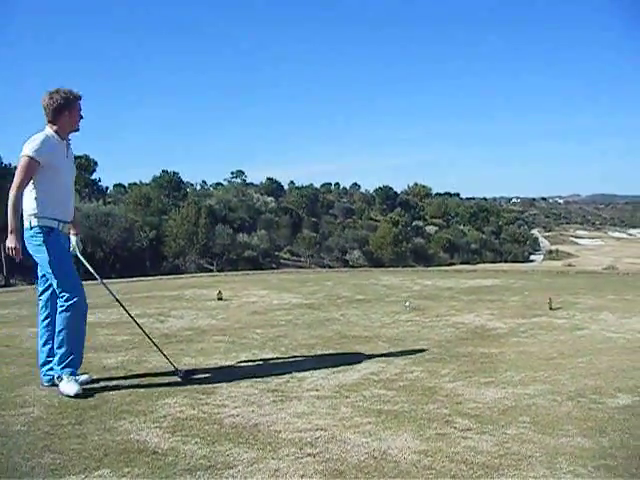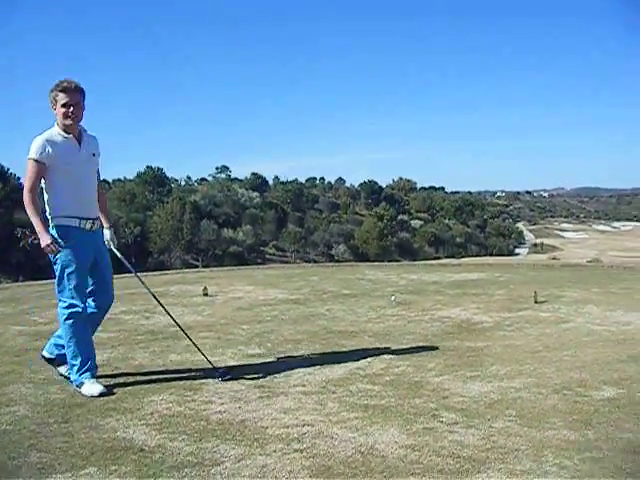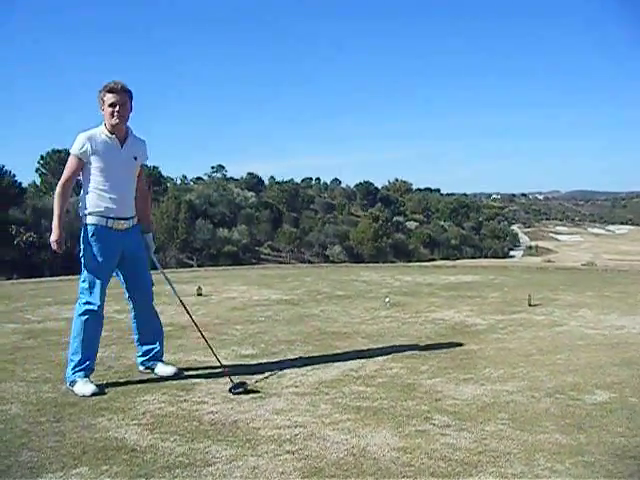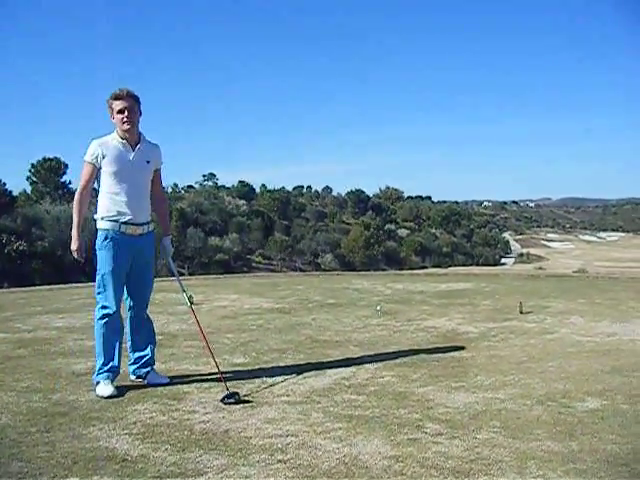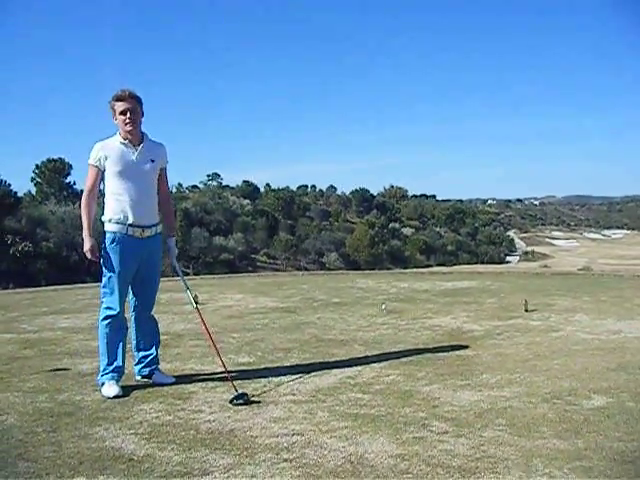
dt=0.5s
person 1, frame 1
left shoulder: (66, 147)
right shoulder: (39, 144)
right elbow: (16, 189)
left wrist: (73, 231)
right wrist: (12, 233)
left hip: (59, 235)
right hip: (43, 233)
left knee: (53, 303)
right knee: (72, 299)
left ankle: (55, 369)
right ankle: (65, 368)
person 1, frame 2
left shoulder: (92, 142)
right shoulder: (44, 144)
right elbow: (29, 192)
left wrist: (107, 226)
right wrist: (43, 232)
left hip: (93, 232)
right hip: (66, 234)
left knee: (102, 298)
right knee: (73, 305)
left ankle: (57, 350)
right ankle: (82, 374)
person 1, frame 3
left shoulder: (139, 145)
right shoulder: (87, 140)
right elbow: (65, 184)
left wrist: (148, 231)
right wrist: (57, 225)
left hip: (130, 231)
right hip: (99, 230)
left knee: (143, 298)
right knee: (91, 303)
left ankle: (150, 358)
right ankle: (78, 373)
person 1, frame 4
left shoulder: (153, 150)
right shoulder: (100, 147)
right elbow: (83, 191)
left wrist: (166, 235)
right wrist: (75, 234)
left hip: (144, 236)
right hip: (112, 235)
left knee: (139, 306)
right knee: (109, 307)
left ankle: (142, 367)
right ankle: (104, 375)
person 1, frame 5
left shoulder: (158, 150)
right shoulder: (103, 150)
right elbow: (89, 194)
left wrist: (171, 236)
right wrist: (87, 235)
left hip: (152, 237)
right hip: (119, 236)
left knee: (145, 307)
right knee: (112, 308)
left ankle: (147, 366)
right ankle: (109, 375)
